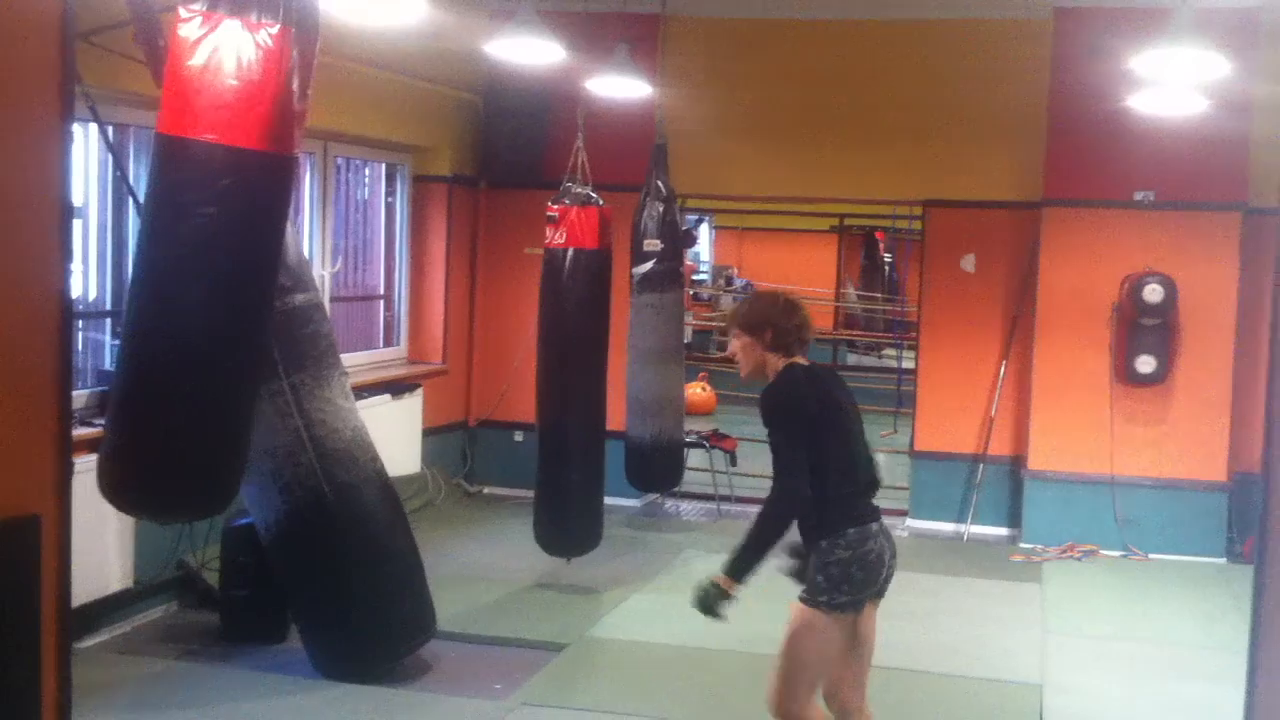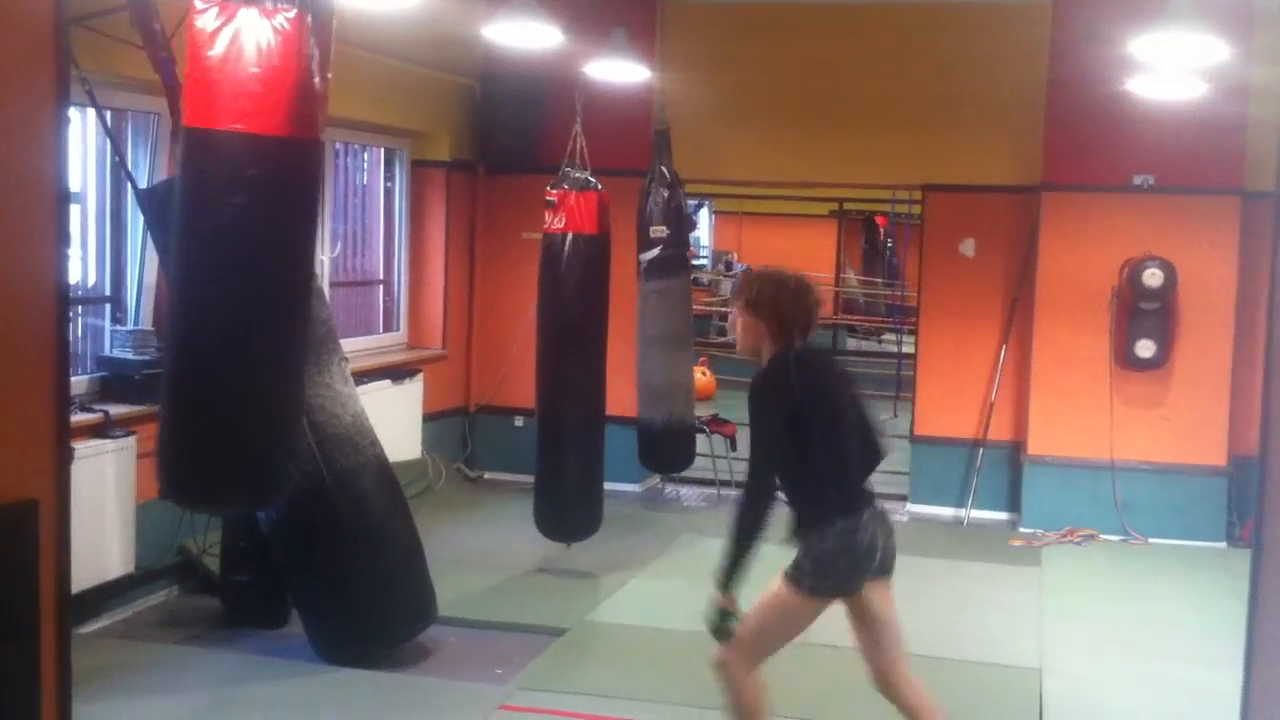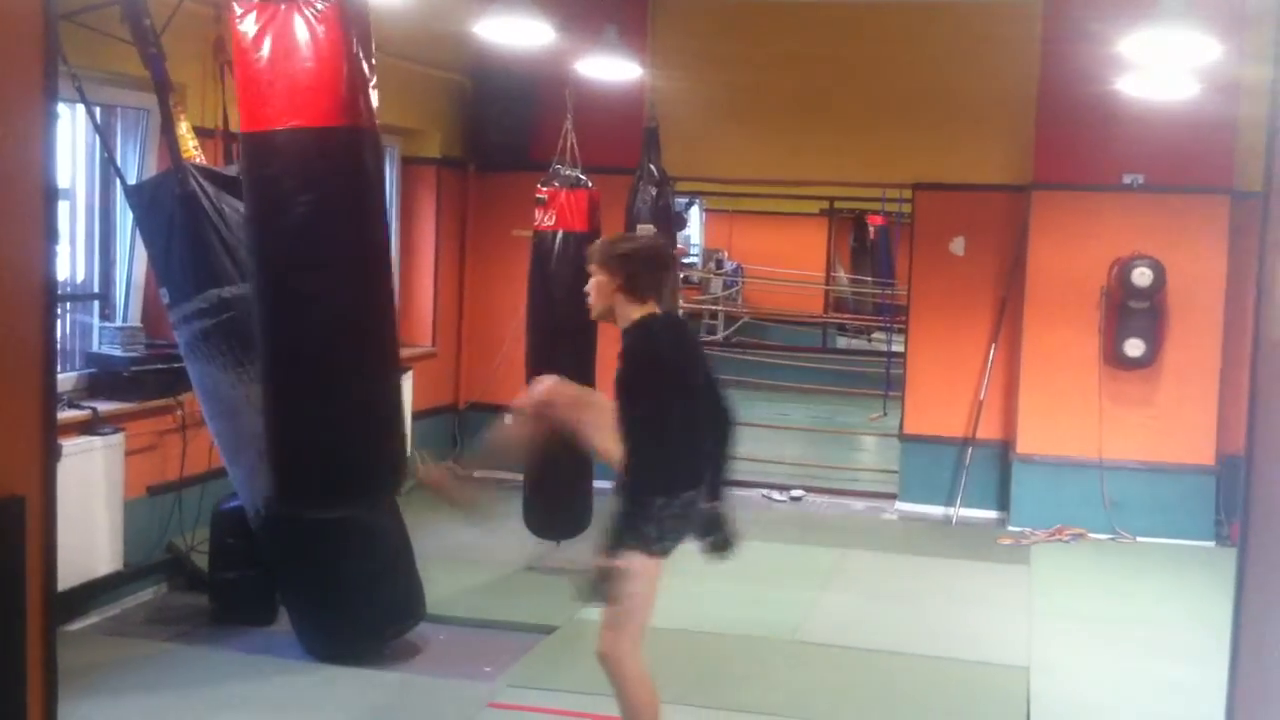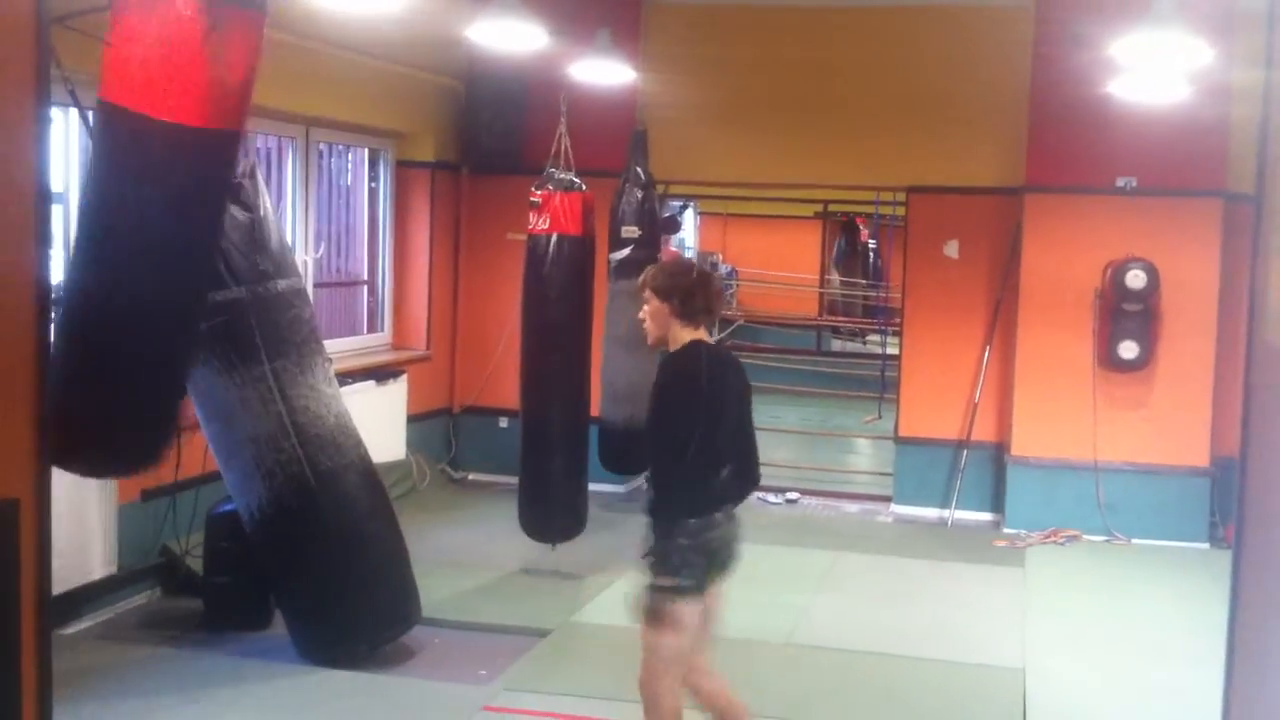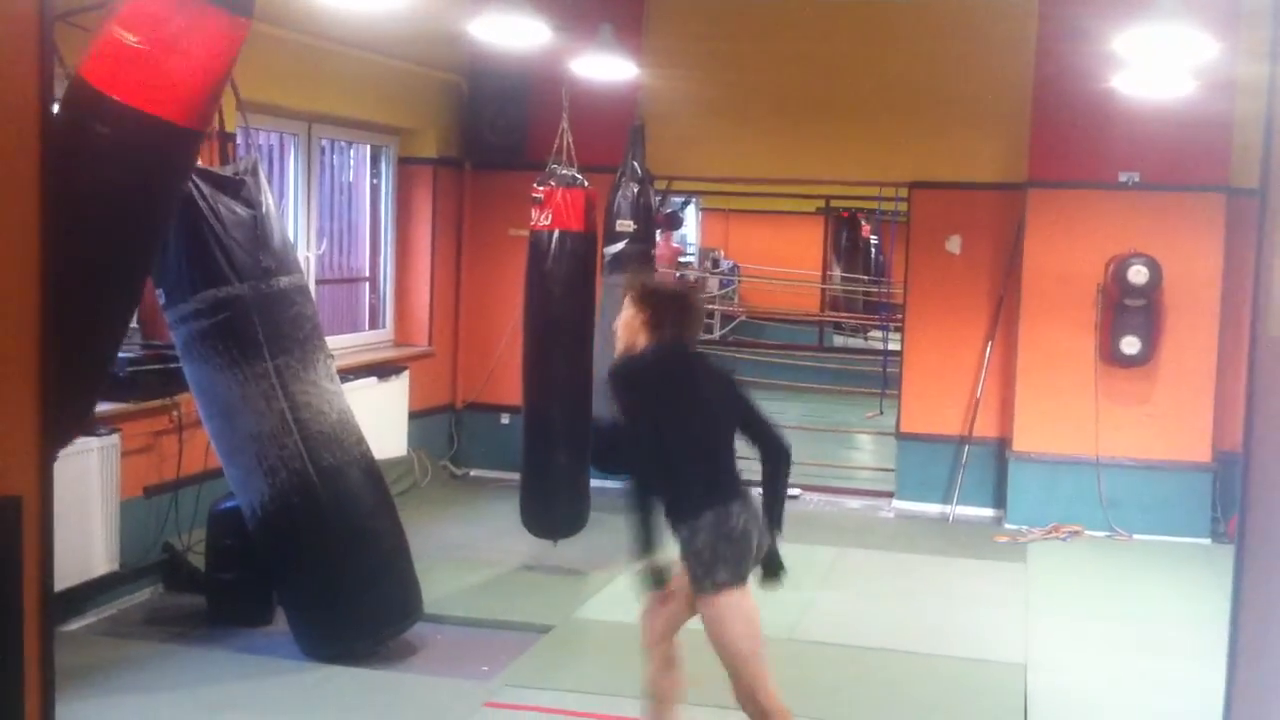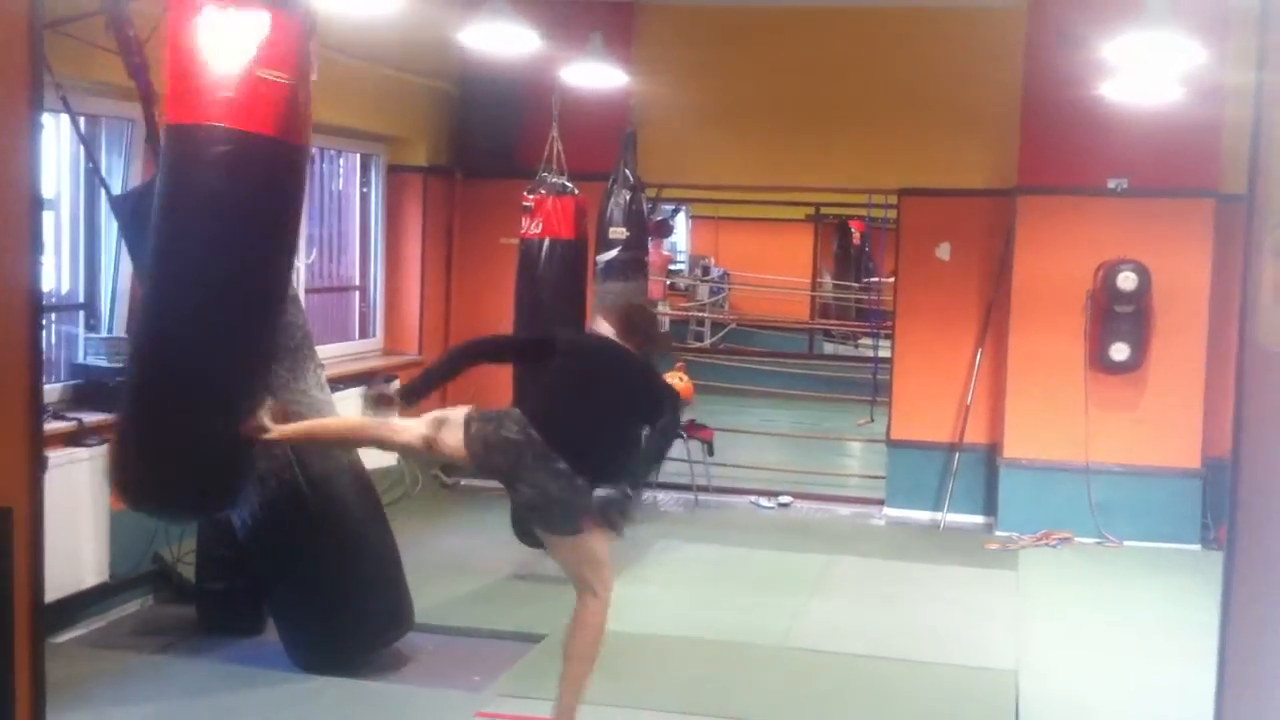
dt=0.5s
person 1, frame 1
left shoulder: (783, 395)
right shoulder: (826, 383)
left elbow: (789, 495)
left wrist: (730, 577)
left hip: (840, 556)
right hip: (873, 546)
person 1, frame 2
left shoulder: (772, 382)
right shoulder: (822, 366)
left elbow: (759, 488)
right elbow: (871, 451)
left wrist: (726, 584)
left hip: (833, 542)
right hip: (869, 529)
left knee: (735, 660)
right knee: (892, 677)
person 1, frame 3
left shoulder: (645, 346)
right shoulder: (673, 333)
left elbow: (647, 458)
right elbow: (718, 418)
left wrist: (614, 552)
right wrist: (709, 501)
left hip: (662, 506)
left knee: (618, 651)
right knee: (547, 392)
person 1, frame 4
left shoulder: (680, 369)
right shoulder: (729, 367)
left elbow: (670, 473)
right elbow: (748, 469)
left wrist: (659, 570)
left hip: (688, 536)
right hip: (713, 527)
left knee: (659, 680)
right knee: (690, 668)
person 1, frame 5
left shoulder: (631, 373)
right shoulder: (709, 372)
left elbow: (643, 465)
right elbow: (776, 452)
left wrist: (650, 558)
right wrist: (768, 534)
left hip: (708, 532)
right hip: (739, 524)
right knee: (656, 628)
person 1, frame 6
left shoulder: (577, 345)
right shoulder: (659, 394)
left elbow: (484, 349)
right elbow: (660, 438)
left wrist: (409, 392)
right wrist: (626, 491)
left hip: (507, 433)
right hip: (554, 486)
left knee: (388, 429)
right knee: (596, 593)
left ankle: (275, 431)
